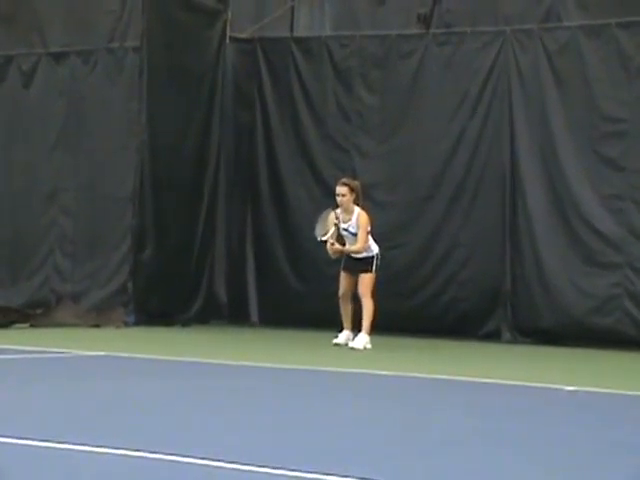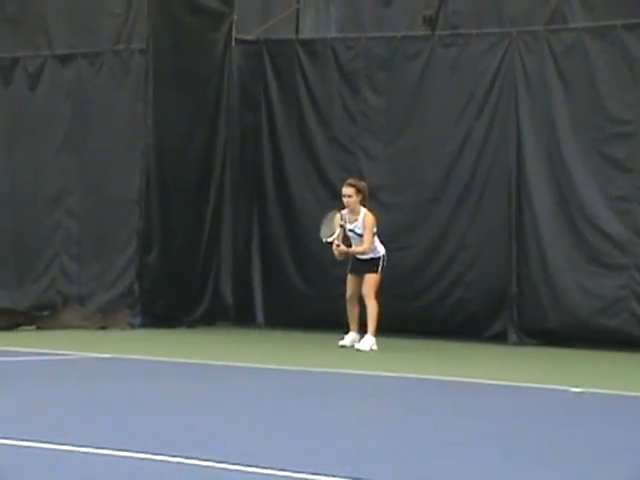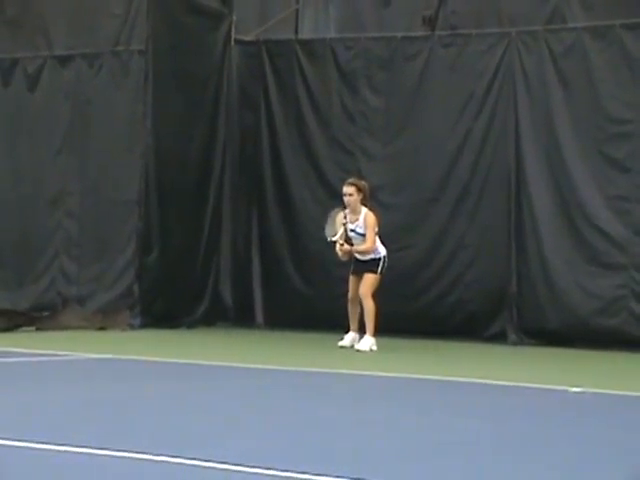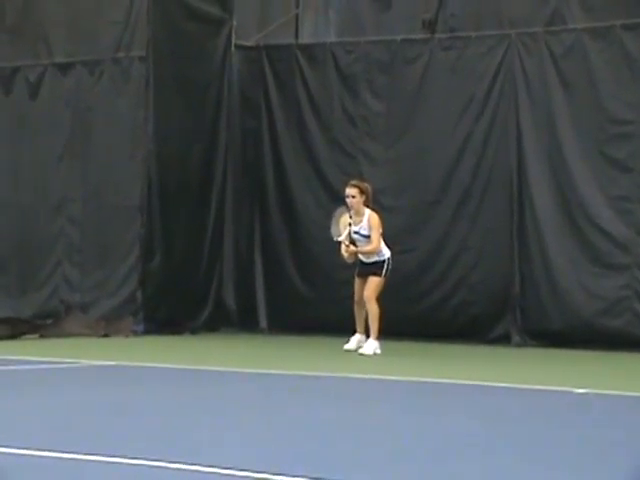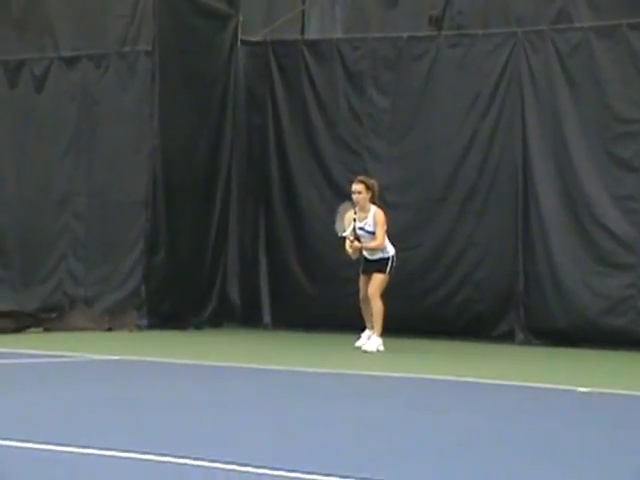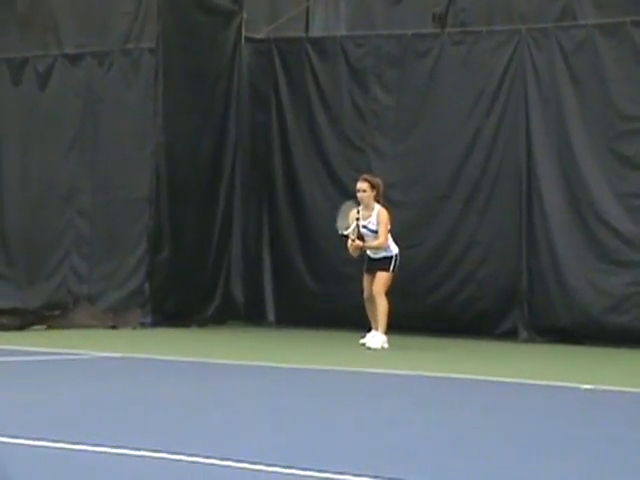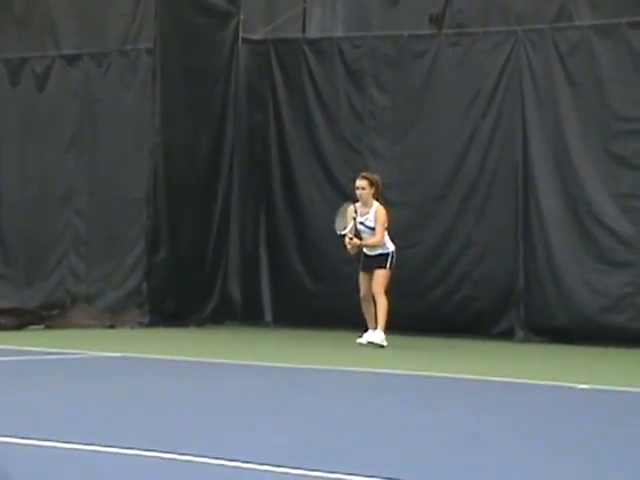
dt=0.2s
person 1, frame 1
left shoulder: (361, 216)
right shoulder: (335, 215)
left elbow: (361, 247)
right elbow: (330, 241)
left wrist: (342, 249)
right wrist: (332, 249)
left hip: (368, 257)
right hip: (350, 257)
left knee: (364, 293)
right knee: (343, 294)
left ankle: (364, 336)
right ankle: (347, 332)
person 1, frame 2
left shoulder: (367, 217)
right shoulder: (340, 216)
left elbow: (366, 247)
right elbow: (336, 242)
left wrist: (347, 251)
right wrist: (338, 250)
left hip: (374, 258)
right hip: (357, 258)
left knee: (368, 293)
right knee: (350, 296)
left ankle: (370, 338)
right ankle: (353, 334)
person 1, frame 3
left shoulder: (368, 216)
right shoulder: (342, 216)
left elbow: (370, 246)
right elbow: (339, 242)
left wrist: (351, 249)
right wrist: (341, 251)
left hip: (375, 258)
right hip: (358, 259)
left knee: (364, 293)
right knee: (352, 297)
left ankle: (370, 338)
right ankle: (353, 334)
person 1, frame 4
left shoulder: (372, 218)
right shoulder: (346, 219)
left elbow: (375, 247)
right elbow: (344, 244)
left wrist: (356, 250)
right wrist: (347, 253)
left hip: (380, 260)
right hip: (363, 261)
left knee: (369, 297)
right knee: (358, 299)
left ankle: (373, 342)
right ankle: (360, 336)
person 1, frame 5
left shoulder: (378, 214)
right shoulder: (351, 215)
left elbow: (380, 243)
right elbow: (349, 240)
left wrist: (360, 246)
right wrist: (351, 249)
left hip: (384, 257)
right hip: (367, 258)
left knee: (373, 293)
right knee: (363, 296)
left ankle: (377, 339)
right ankle: (369, 331)
person 1, frame 6
left shoulder: (381, 213)
right shoulder: (355, 213)
left elbow: (382, 242)
right elbow: (352, 238)
left wrist: (362, 245)
right wrist: (352, 246)
left hip: (388, 257)
right hip: (371, 257)
left knee: (378, 292)
right knee: (367, 296)
left ankle: (381, 336)
right ankle: (374, 331)
person 1, frame 7
left shoulder: (379, 211)
right shoulder: (353, 210)
left elbow: (379, 240)
right elbow: (349, 235)
left wrist: (359, 243)
right wrist: (350, 243)
left hip: (384, 254)
right hip: (367, 255)
left knee: (378, 290)
right knee: (364, 295)
left ankle: (380, 333)
right ankle: (371, 331)
